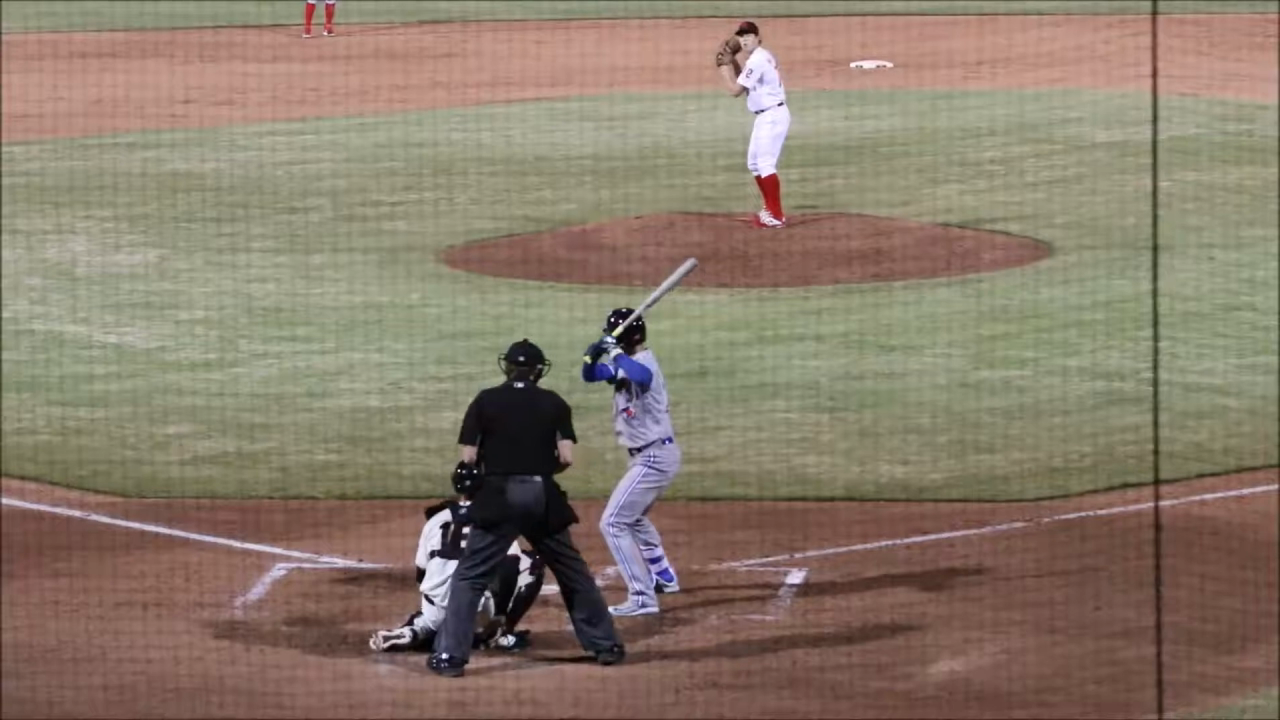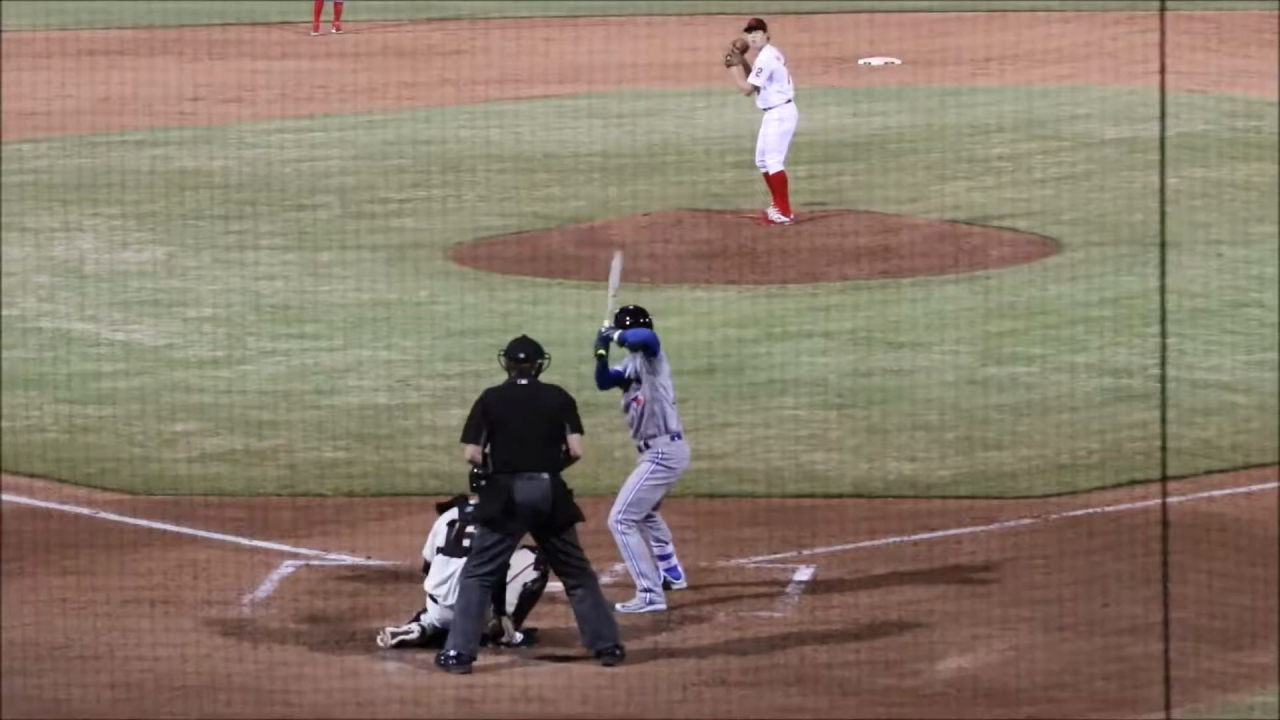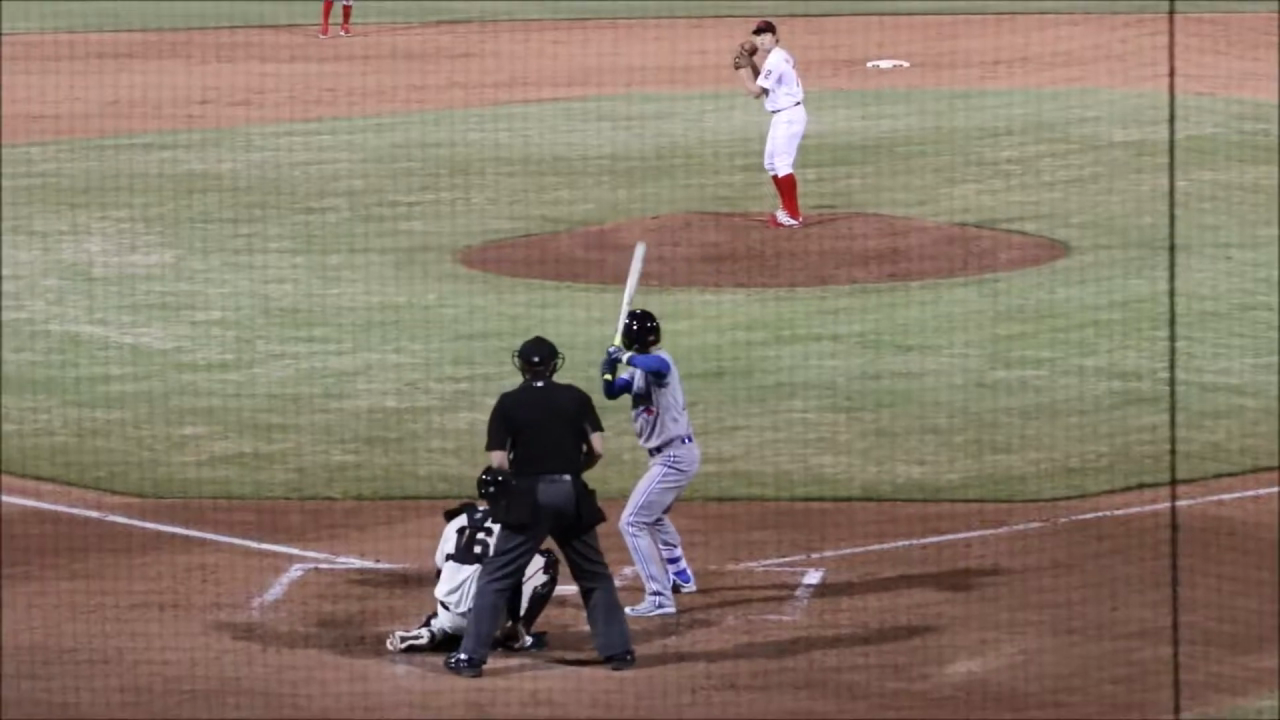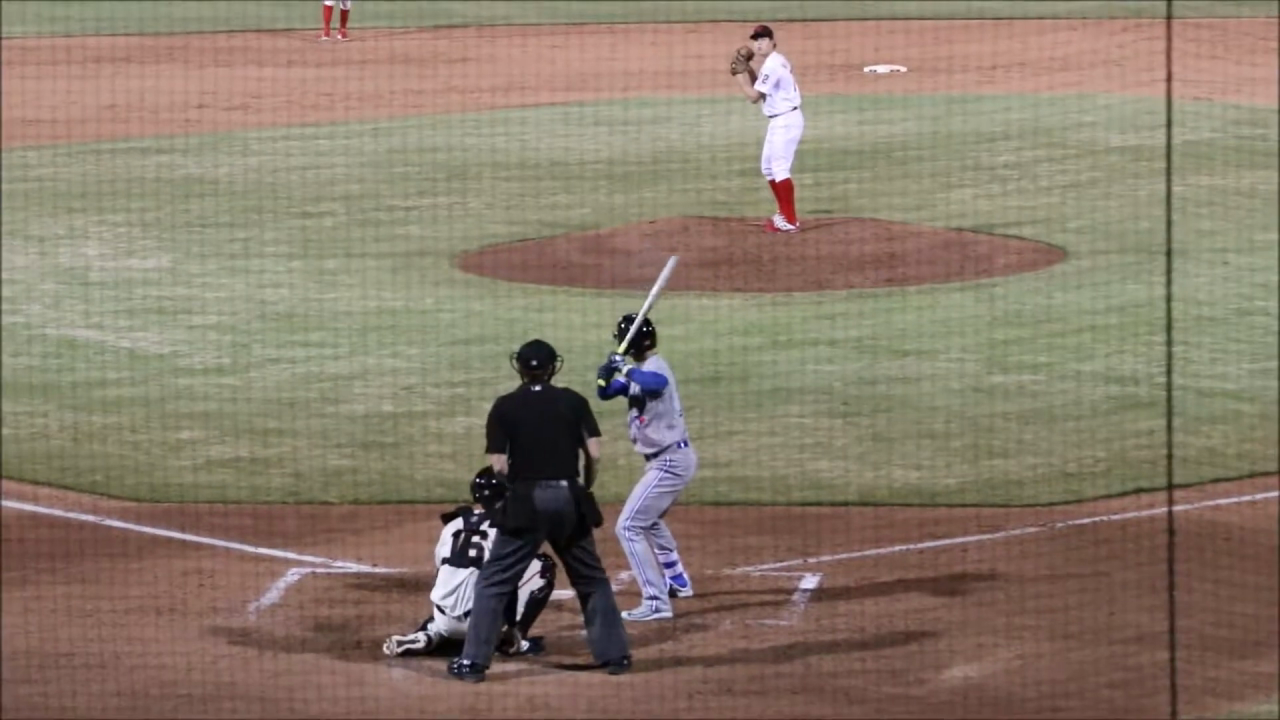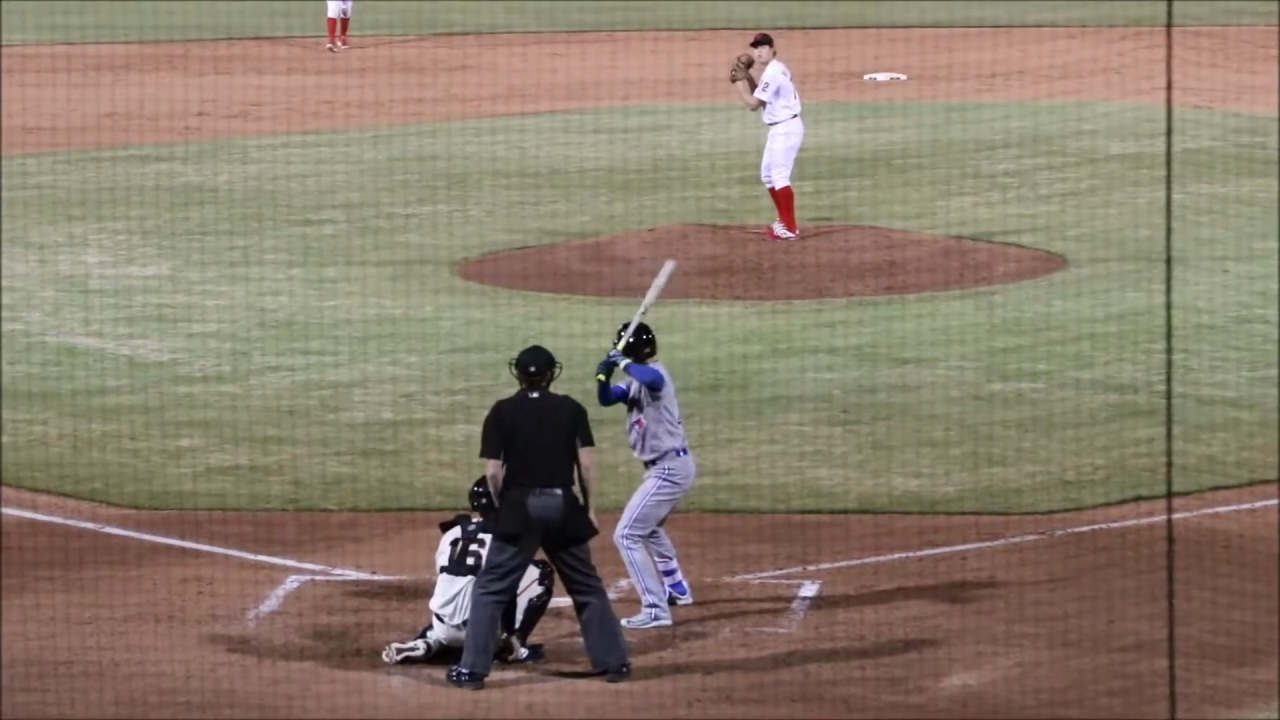
dt=0.2s
person 1, frame 1
left shoulder: (486, 400)
right shoulder: (554, 403)
left elbow: (468, 457)
right elbow: (566, 457)
left hip: (498, 496)
right hip: (542, 496)
left knee: (469, 576)
right knee: (574, 573)
left ankle: (450, 655)
right ankle: (606, 645)
person 1, frame 2
left shoulder: (490, 398)
right shoulder: (559, 397)
left elbow: (471, 455)
right elbow: (576, 451)
left hip: (505, 495)
right hip: (549, 493)
left knee: (477, 574)
right knee: (578, 573)
left ankle: (459, 653)
right ankle: (608, 646)
person 1, frame 3
left shoulder: (508, 403)
right shoulder: (576, 397)
left elbow: (497, 462)
right elbow: (597, 449)
left hip: (528, 497)
right hip: (572, 495)
left knee: (496, 577)
right knee: (595, 576)
left ankle: (471, 656)
right ankle: (617, 650)
person 1, frame 4
left shoulder: (504, 406)
right shoulder: (574, 401)
left elbow: (499, 466)
right elbow: (594, 454)
right wrist: (583, 488)
left hip: (525, 502)
right hip: (568, 499)
left knee: (493, 582)
right knee: (592, 580)
left ankle: (473, 661)
right ankle: (615, 655)
person 1, frame 5
left shoulder: (501, 411)
right shoulder: (571, 409)
left elbow: (493, 471)
right elbow: (585, 464)
left wrist: (503, 506)
right wrist: (588, 507)
left hip: (520, 507)
right hip: (562, 506)
left knee: (490, 590)
right knee: (588, 588)
left ankle: (472, 669)
right ankle: (613, 663)
person 2, frame 1
left shoulder: (644, 361)
right shoulder: (625, 362)
left elbow: (642, 379)
right elbow: (590, 375)
left wrist: (614, 352)
right wrist: (594, 353)
left hip: (654, 456)
right hip: (654, 454)
left knee: (613, 523)
right knee: (633, 517)
left ankle: (643, 597)
right ankle: (664, 577)
person 2, frame 2
left shoulder: (650, 353)
right shoulder: (633, 361)
left elbow: (648, 336)
right elbow: (604, 383)
left wrist: (616, 335)
right wrist: (602, 353)
left hip: (662, 452)
right hip: (664, 450)
left knee: (621, 519)
right knee: (645, 513)
left ankle: (650, 595)
right ankle: (671, 573)
person 2, frame 3
left shoulder: (658, 362)
right shoulder: (639, 369)
left elbow: (658, 365)
right elbow: (612, 393)
left wrist: (624, 356)
right wrist: (609, 371)
left hip: (674, 455)
right hip: (674, 454)
left knee: (632, 522)
right knee: (653, 516)
left ankle: (660, 598)
right ankle: (680, 577)
person 2, frame 4
left shoulder: (655, 367)
right shoulder: (640, 369)
left elbow: (657, 385)
right elbow: (605, 394)
left wrist: (625, 367)
right wrist: (606, 374)
left hip: (670, 460)
right hip: (671, 458)
left knee: (628, 527)
right knee: (649, 521)
left ankle: (656, 602)
right ankle: (677, 581)
person 2, frame 5
left shoulder: (653, 372)
right shoulder: (637, 378)
left elbow: (653, 380)
right elbow: (606, 399)
left wrist: (623, 363)
right wrist: (604, 373)
left hip: (668, 468)
right hip: (671, 466)
left knee: (627, 534)
right knee: (648, 528)
left ankle: (655, 609)
right ankle: (676, 589)
person 3, frame 1
left shoulder: (757, 60)
right shoulder: (760, 57)
left elbow: (735, 90)
right elbow: (744, 81)
left wrist: (723, 67)
right wrist: (731, 62)
left hip: (772, 116)
right hip: (766, 117)
left knee: (766, 164)
right knee: (754, 163)
left ankle: (777, 216)
right ankle: (770, 209)
person 3, frame 2
left shoulder: (765, 58)
right shoulder: (769, 54)
left elbow: (747, 89)
right elbow: (754, 80)
left wrist: (733, 67)
right wrist: (740, 61)
left hip: (780, 114)
right hip: (774, 114)
left knee: (773, 161)
right knee: (763, 160)
left ankle: (785, 213)
right ankle: (778, 206)
person 3, frame 3
left shoulder: (775, 60)
right shoulder: (777, 57)
left elbow: (756, 91)
right elbow: (763, 82)
left wrist: (741, 69)
right wrist: (749, 63)
left hip: (789, 116)
right hip: (783, 116)
left knee: (782, 164)
right knee: (771, 163)
left ankle: (794, 216)
right ankle: (787, 209)
person 3, frame 4
left shoulder: (772, 65)
right shoulder: (775, 61)
left elbow: (753, 96)
right elbow: (760, 88)
left wrist: (739, 74)
right wrist: (746, 69)
left hip: (786, 121)
right hip: (779, 121)
left knee: (779, 169)
right knee: (768, 167)
left ankle: (790, 220)
right ankle: (784, 213)
person 3, frame 5
left shoulder: (772, 72)
right shoulder: (774, 69)
left elbow: (753, 104)
right elbow: (760, 95)
left wrist: (738, 82)
right wrist: (746, 76)
left hip: (786, 128)
right hip: (779, 129)
left knee: (779, 176)
right knee: (768, 175)
left ankle: (790, 228)
right ankle: (783, 221)
person 4, frame 1
left shoulder: (436, 519)
left elbow: (421, 574)
right elbow: (509, 566)
right wrist: (501, 614)
left hip: (434, 614)
right knee: (531, 563)
left ankle: (415, 630)
right ankle: (498, 635)
person 4, frame 2
left shoulder: (447, 516)
left elbow: (428, 567)
right wrist: (502, 616)
left hip: (440, 612)
right knee: (535, 559)
left ankle: (423, 627)
right ankle: (506, 632)
person 4, frame 3
left shoulder: (456, 522)
right wrist: (516, 623)
left hip: (449, 616)
right knee: (546, 562)
left ankle: (433, 631)
right ankle: (516, 635)
person 4, frame 4
left shoulder: (452, 526)
right wrist: (513, 628)
left hip: (445, 620)
right knee: (543, 566)
left ankle: (429, 635)
right ankle: (513, 639)
person 4, frame 5
left shoulder: (450, 534)
right wrist: (511, 636)
left hip: (444, 628)
right knee: (541, 574)
left ankle: (428, 642)
right ankle: (512, 648)
